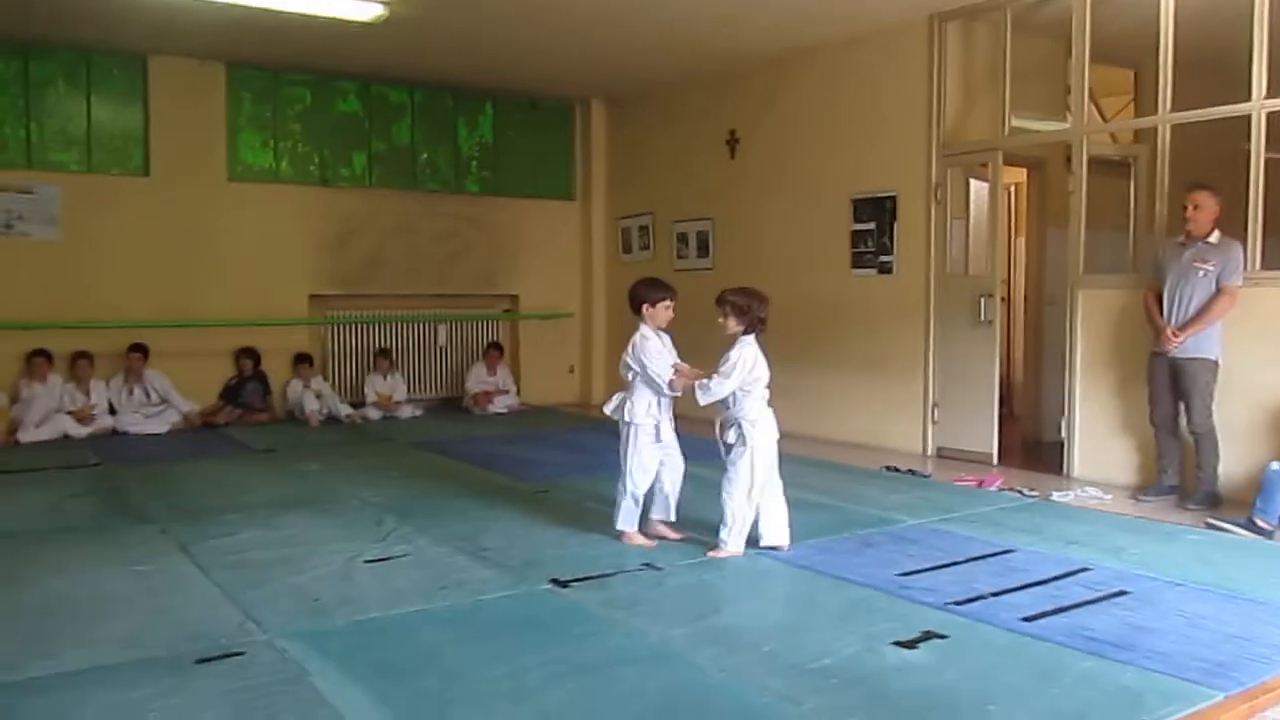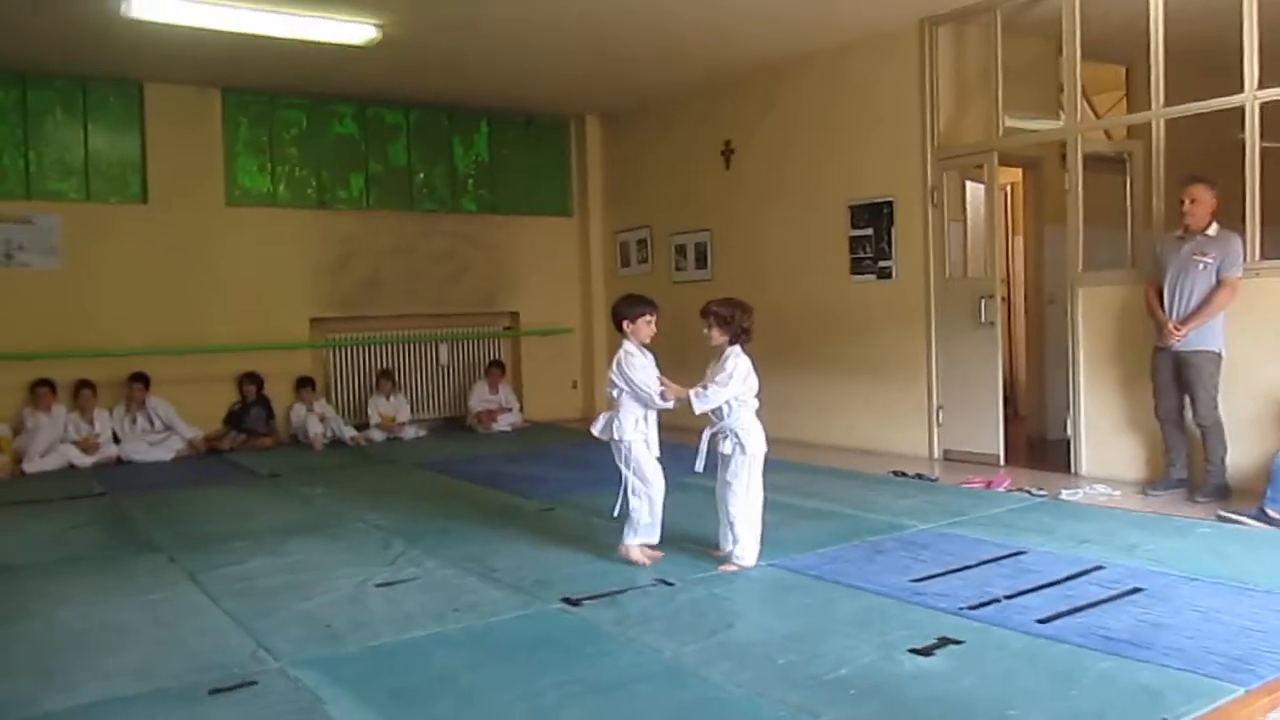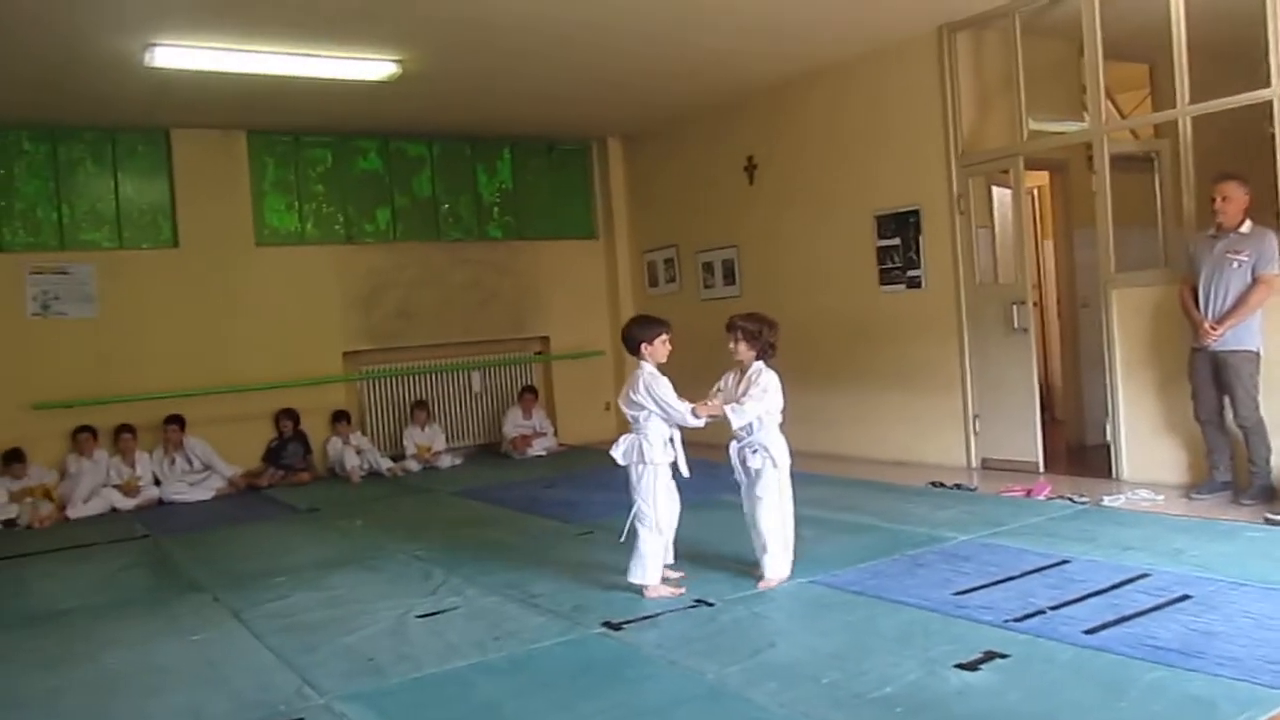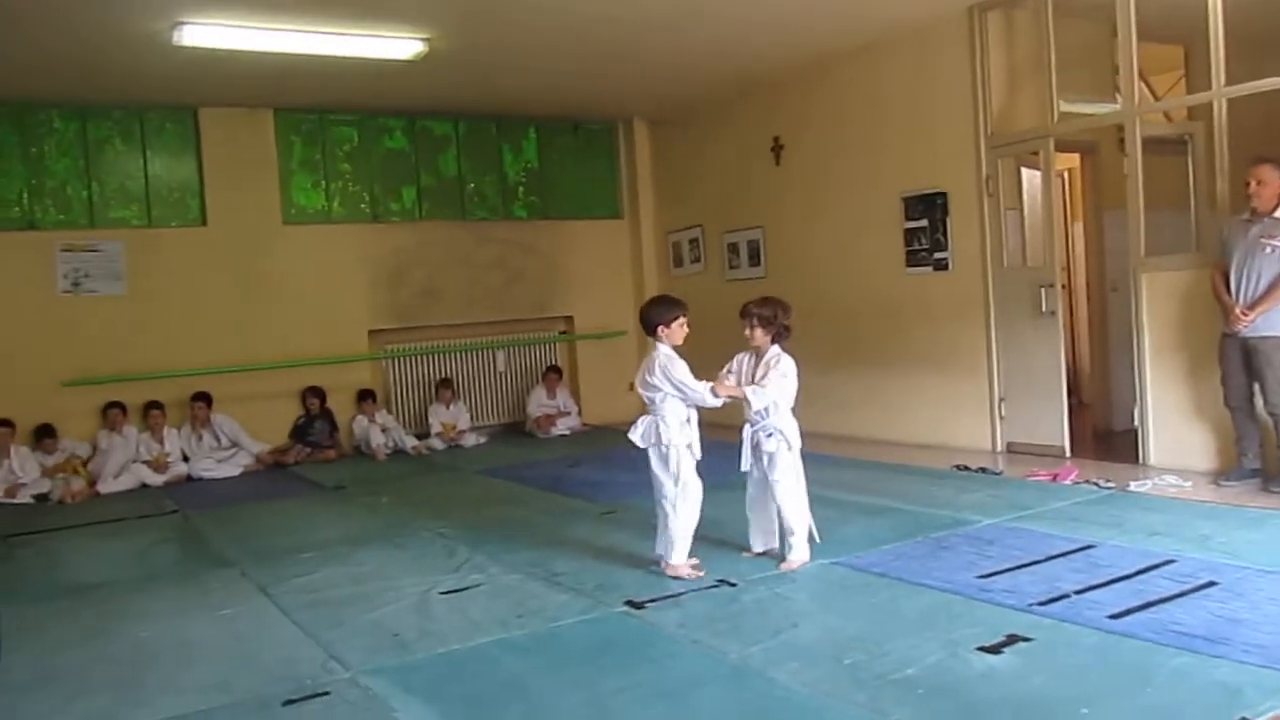
dt=0.3s
person 1, frame 1
left shoulder: (1228, 250)
right shoulder: (1169, 250)
left elbow: (1227, 298)
right elbow: (1152, 293)
left wrist: (1185, 333)
right wrist: (1161, 328)
left hip: (1199, 352)
right hip: (1162, 350)
left knee: (1199, 422)
right knee: (1162, 418)
left ankle: (1207, 488)
right ankle: (1168, 480)
person 1, frame 2
left shoulder: (1228, 242)
right shoulder: (1168, 244)
left elbow: (1227, 290)
right elbow: (1152, 288)
left wrist: (1187, 327)
right wrist: (1162, 322)
left hip: (1202, 345)
right hip: (1165, 345)
left knee: (1205, 414)
right knee: (1167, 412)
left ankle: (1216, 480)
right ankle: (1176, 474)
person 1, frame 3
right shoulder: (1201, 243)
right elbow: (1187, 288)
left wrist: (1224, 326)
right wrist: (1198, 322)
left hip: (1239, 345)
right hip: (1201, 345)
left knee: (1246, 414)
right knee: (1207, 413)
right ankle: (1220, 476)
person 1, frame 4
right shoulder: (1234, 227)
right elbow: (1219, 273)
right wrist: (1230, 308)
right hip: (1232, 331)
right knee: (1237, 400)
right ankle: (1249, 463)
person 2, frame 1
left shoulder: (663, 339)
right shoulder: (643, 343)
left elbow: (677, 369)
right elbow: (666, 383)
left wrist: (690, 374)
left hip: (659, 416)
right hip: (641, 415)
left knee: (673, 467)
right knee: (639, 472)
left ankle: (657, 521)
right ankle: (628, 528)
person 2, frame 2
left shoulder: (644, 356)
right shoulder: (627, 359)
left elbow: (655, 389)
right elbow: (653, 396)
left hip: (641, 431)
right hip: (629, 432)
left knee: (642, 487)
right knee: (652, 485)
left ankle: (638, 540)
right ankle: (631, 542)
person 2, frame 3
left shoulder: (640, 378)
right shoulder: (651, 380)
left elbow: (665, 410)
right elbow: (679, 414)
left wrist: (694, 408)
right wrist: (708, 411)
left hip: (652, 453)
right hip: (650, 454)
left knee: (669, 508)
right knee: (653, 517)
left ankle: (659, 565)
right ankle: (650, 583)
person 2, frame 4
left shoulder: (654, 360)
right shoulder: (668, 363)
left elbow: (684, 392)
right elbow: (698, 394)
left wrist: (710, 387)
left hip: (667, 435)
right hip: (670, 436)
left knee: (673, 496)
right knee: (687, 494)
left ankle: (671, 554)
right ankle: (674, 560)
person 3, frame 1
left shoulder: (743, 353)
right shoulder: (747, 350)
left elbow: (719, 387)
right elbow: (724, 383)
left wrist: (689, 384)
right wrist: (695, 376)
left hip: (750, 429)
right hip: (757, 426)
left knee: (735, 487)
right knee: (766, 485)
left ankle: (731, 544)
right ankle: (776, 535)
person 3, frame 2
left shoulder: (737, 363)
right shoulder: (722, 361)
left elbow: (714, 395)
right elbow: (709, 391)
left wrist: (680, 394)
right wrist: (677, 388)
left hip: (742, 438)
right hip: (730, 437)
left knee: (739, 498)
right knee: (726, 495)
left ankle: (743, 555)
right ankle: (731, 546)
person 3, frame 3
left shoulder: (766, 378)
right shoulder: (731, 377)
left elbow: (747, 409)
right elbow: (717, 403)
left wrist: (712, 410)
left hip: (767, 452)
right hip: (746, 452)
left knee: (768, 512)
right knee: (753, 511)
left ankle: (777, 569)
right ankle: (772, 562)
person 3, frame 4
left shoulder: (783, 363)
right shoulder: (743, 360)
left elbow: (765, 393)
right elbow: (726, 383)
left wrist: (730, 391)
left hip: (779, 436)
right hip: (756, 436)
left knee: (785, 495)
right knee: (756, 496)
left ankle: (798, 552)
right ankle: (764, 544)
